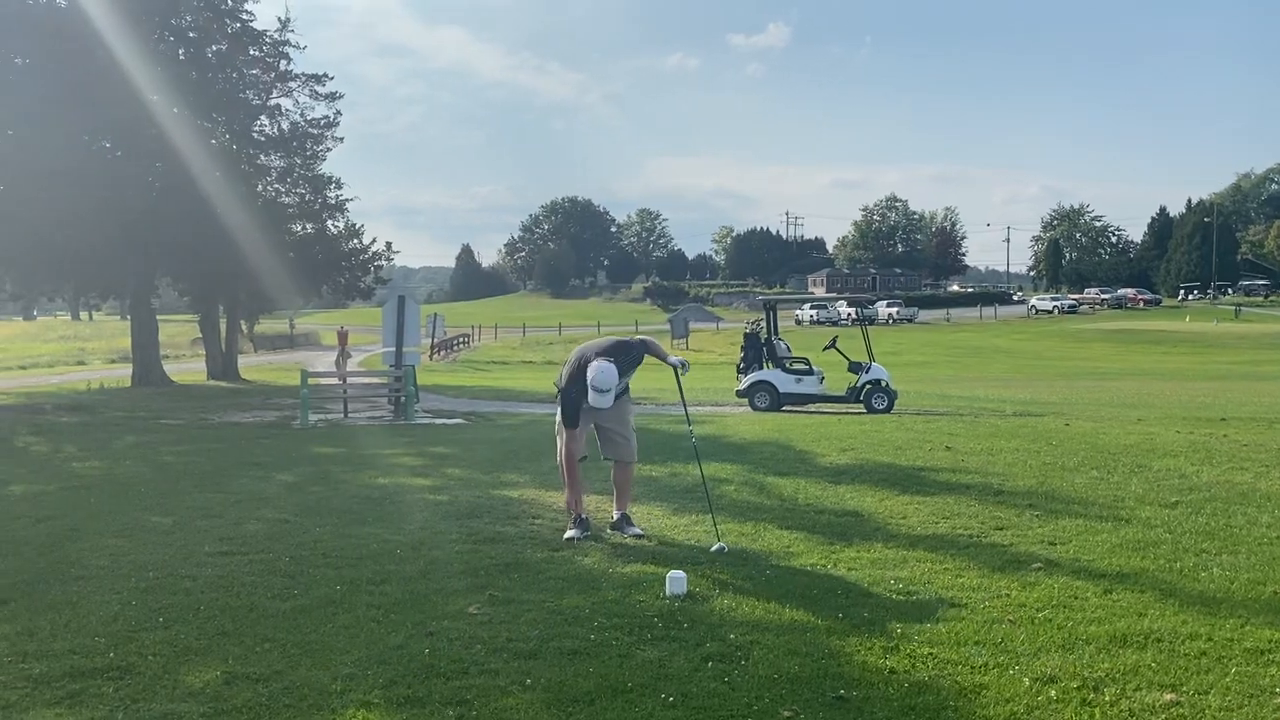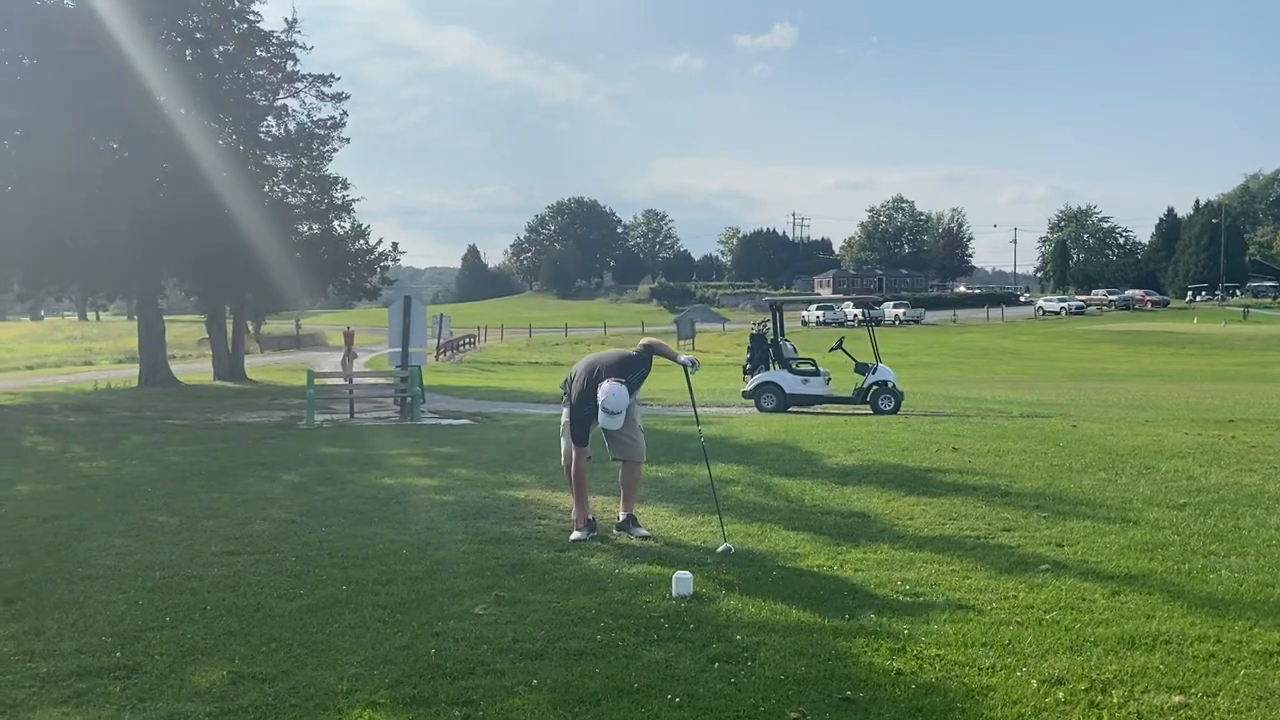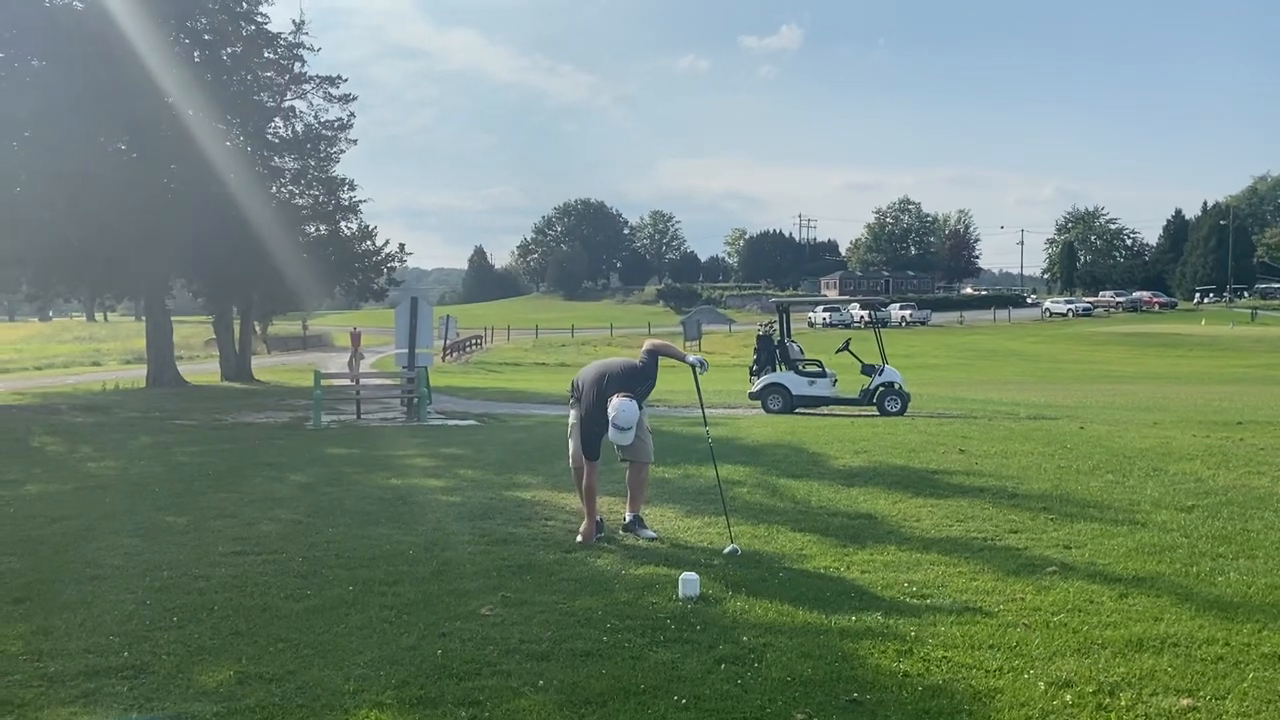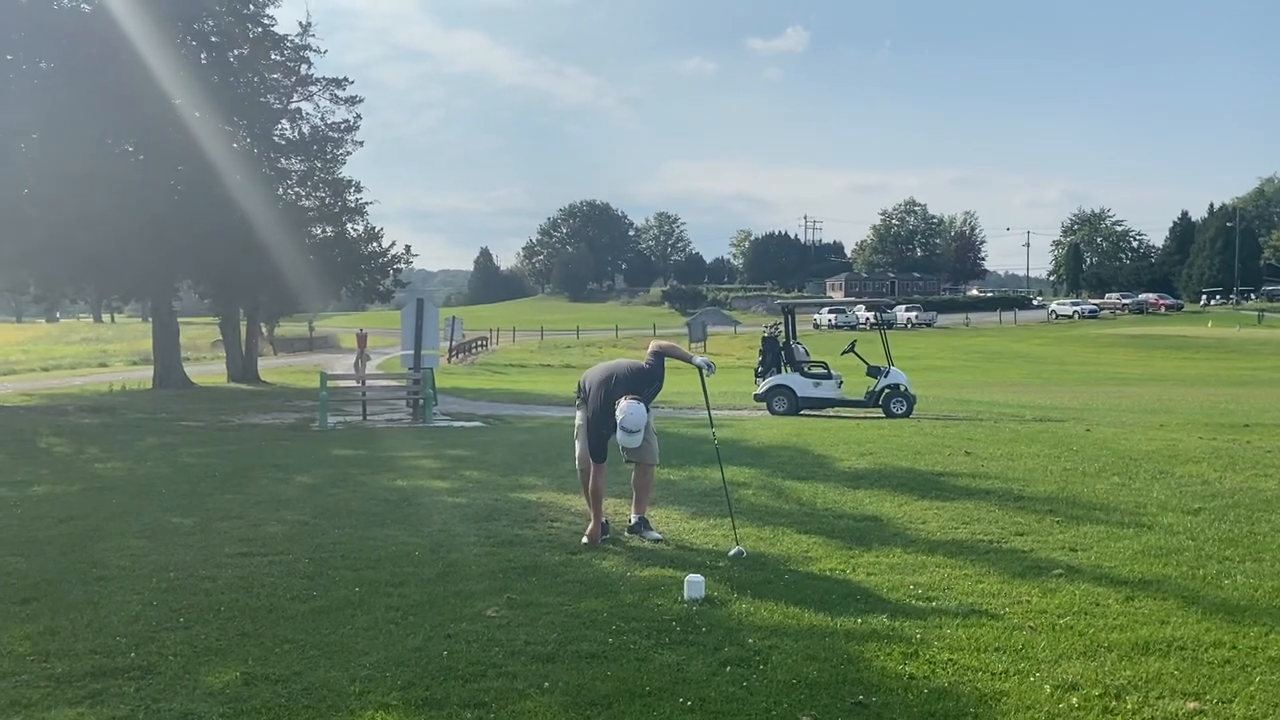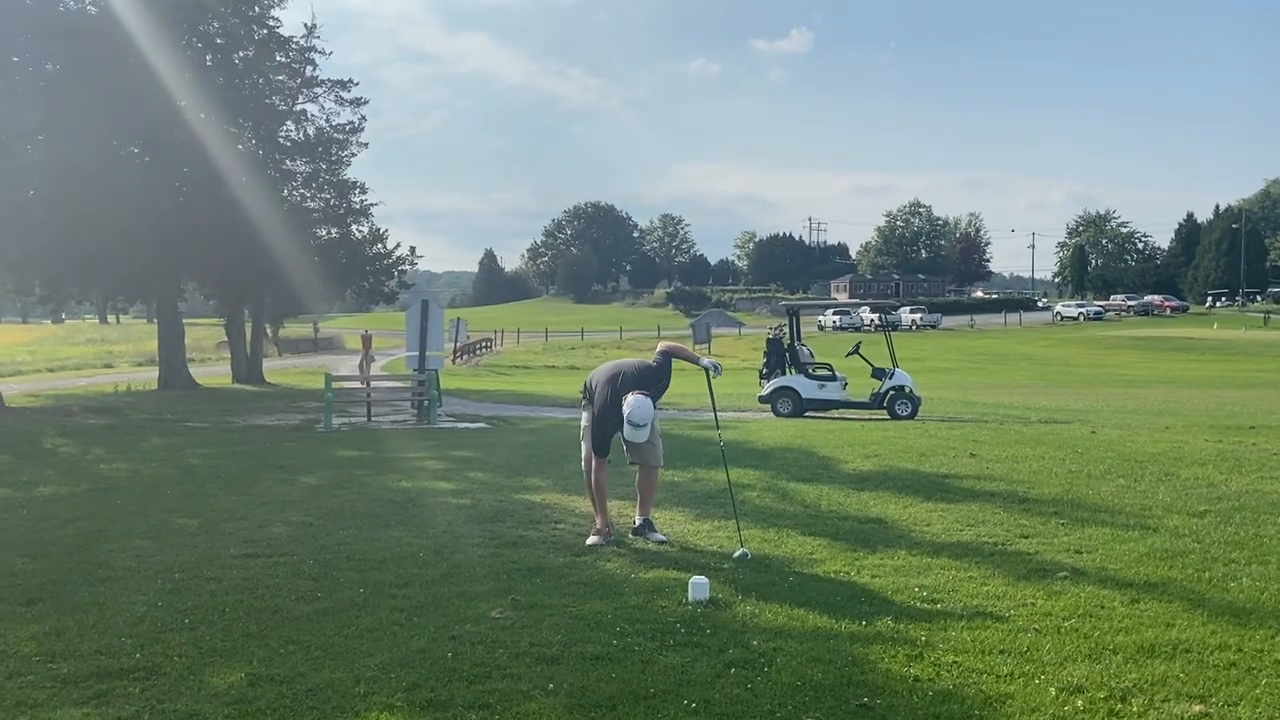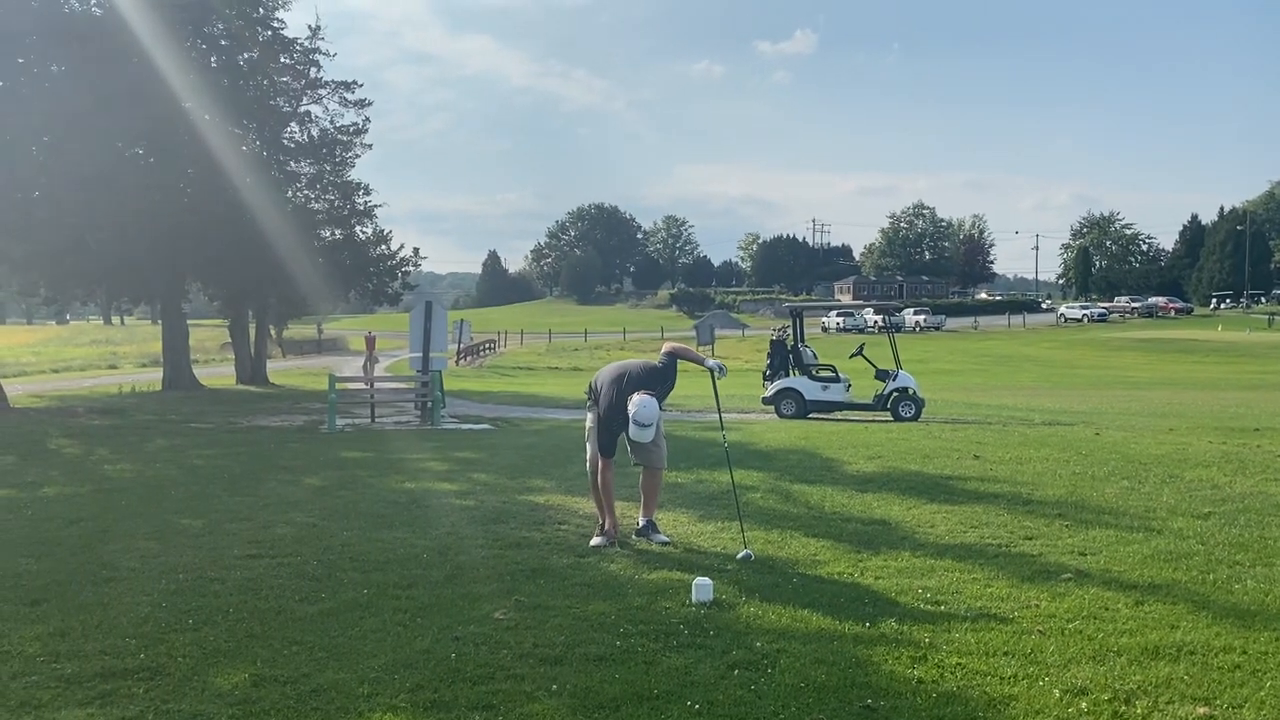
dt=0.2s
person 1, frame 1
left shoulder: (627, 352)
right shoulder: (572, 387)
left elbow: (643, 340)
right elbow: (571, 439)
left wrist: (668, 358)
right wrist: (571, 488)
left hip: (618, 398)
right hip: (577, 402)
left knee: (626, 454)
right knee: (568, 455)
left ankle: (620, 516)
right ankle: (578, 518)
person 1, frame 2
left shoulder: (635, 366)
right shoulder: (581, 404)
left elbow: (647, 342)
right elbow: (579, 457)
left wrist: (678, 357)
right wrist: (578, 507)
left hip: (622, 398)
right hip: (578, 395)
left knee: (635, 454)
right knee: (570, 456)
left ankle: (626, 517)
right ankle: (586, 519)
person 1, frame 3
left shoulder: (643, 376)
right shoulder: (592, 416)
left elbow: (650, 344)
right elbow: (591, 471)
left wrist: (686, 357)
right wrist: (588, 520)
left hip: (629, 393)
right hip: (584, 399)
left knee: (642, 455)
right knee: (579, 459)
left ankle: (633, 518)
right ankle: (594, 520)
person 1, frame 4
left shoulder: (650, 377)
right shoulder: (599, 419)
left elbow: (656, 345)
right elbow: (597, 473)
left wrist: (692, 358)
right wrist: (595, 522)
left hip: (634, 391)
right hip: (590, 400)
left knee: (648, 457)
right knee: (585, 462)
left ankle: (638, 520)
right ankle: (600, 522)
person 1, frame 5
left shoulder: (657, 377)
right shoulder: (605, 415)
left elbow: (664, 346)
right elbow: (599, 467)
left wrist: (700, 360)
right wrist: (603, 516)
left hip: (640, 404)
right hip: (596, 401)
left knee: (652, 458)
right knee: (590, 462)
left ankle: (642, 521)
right ankle: (600, 523)
person 1, frame 6
left shoulder: (662, 378)
right shoulder: (610, 416)
left elbow: (669, 346)
right elbow: (606, 468)
left wrist: (705, 361)
right wrist: (610, 517)
left hip: (645, 405)
right hip: (601, 401)
left knee: (656, 460)
right knee: (596, 463)
left ankle: (646, 522)
right ankle: (604, 523)
